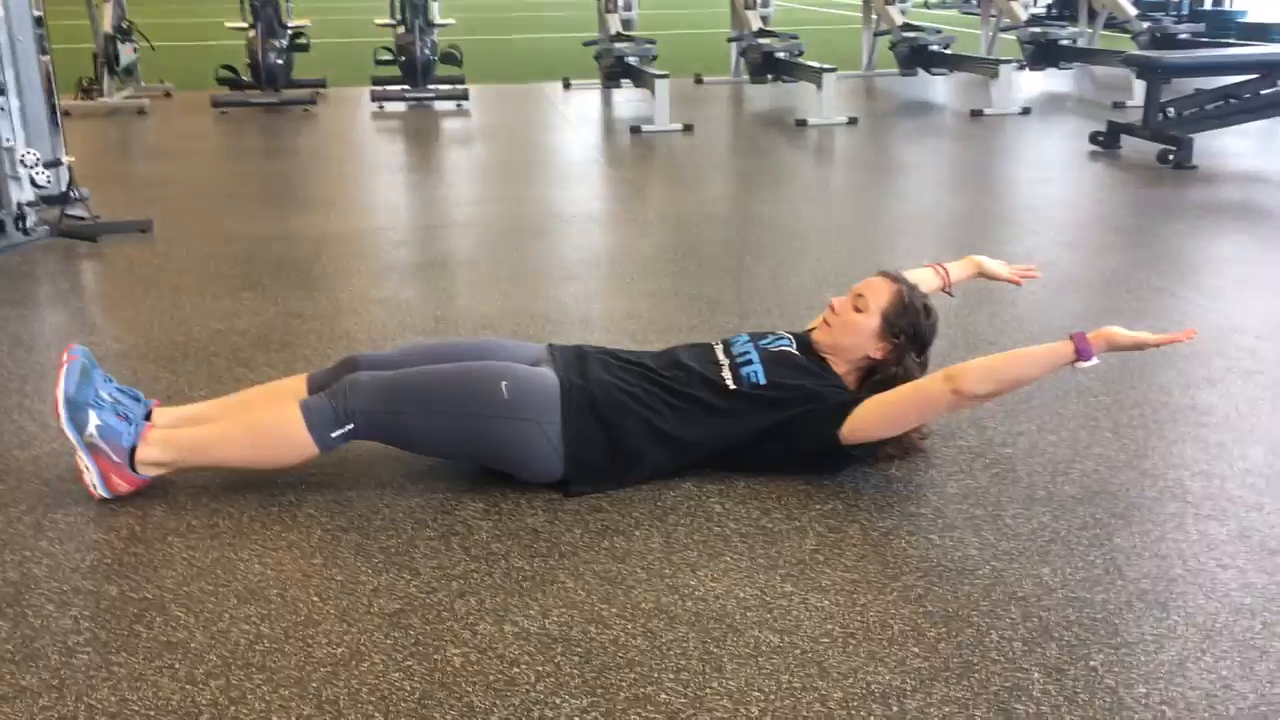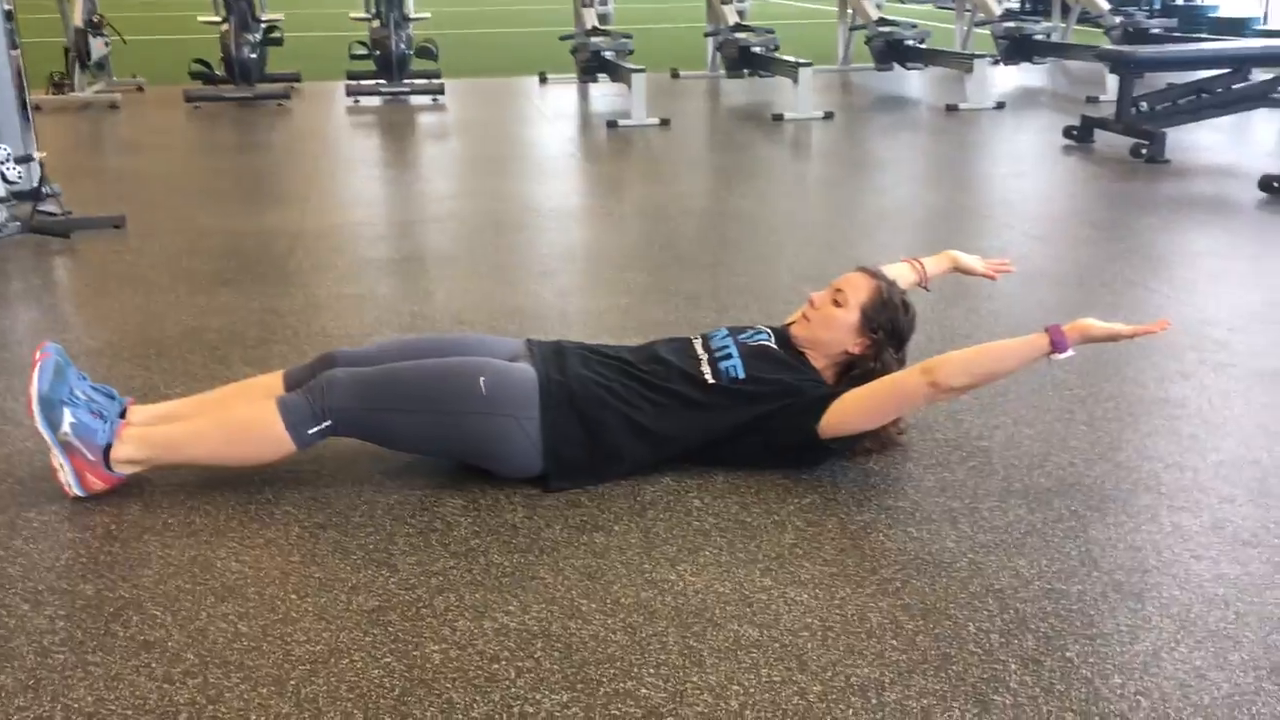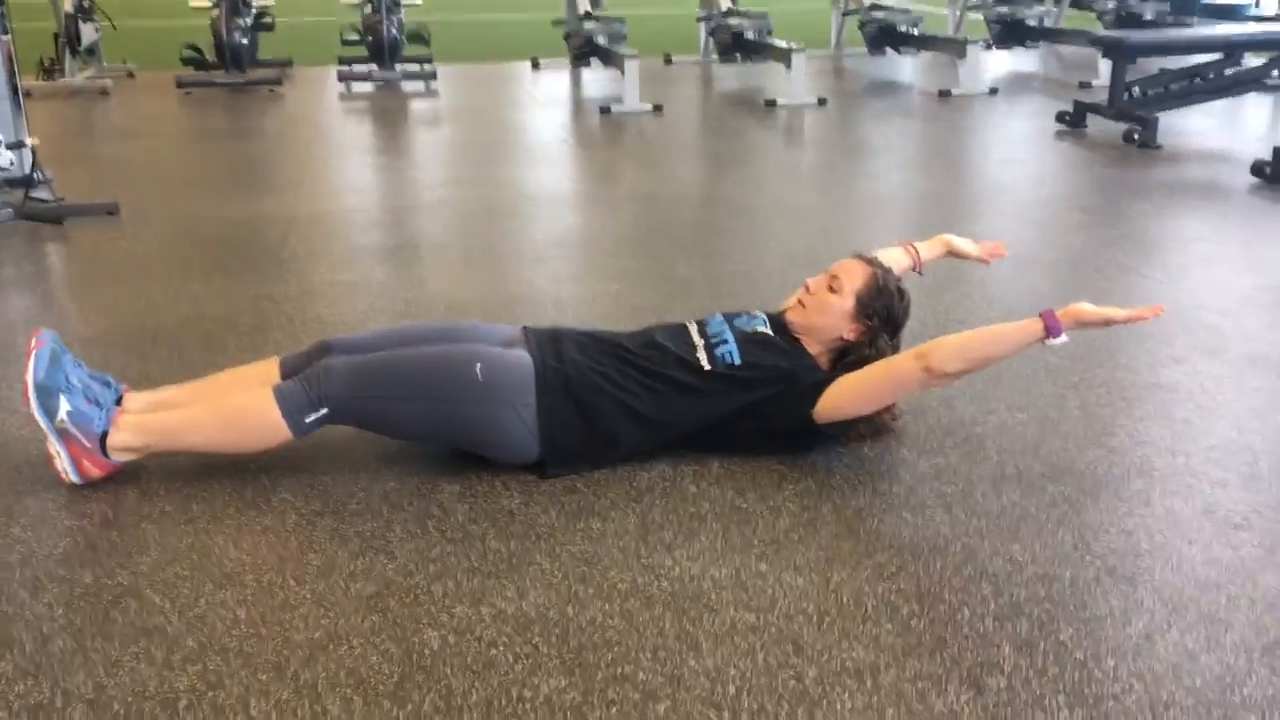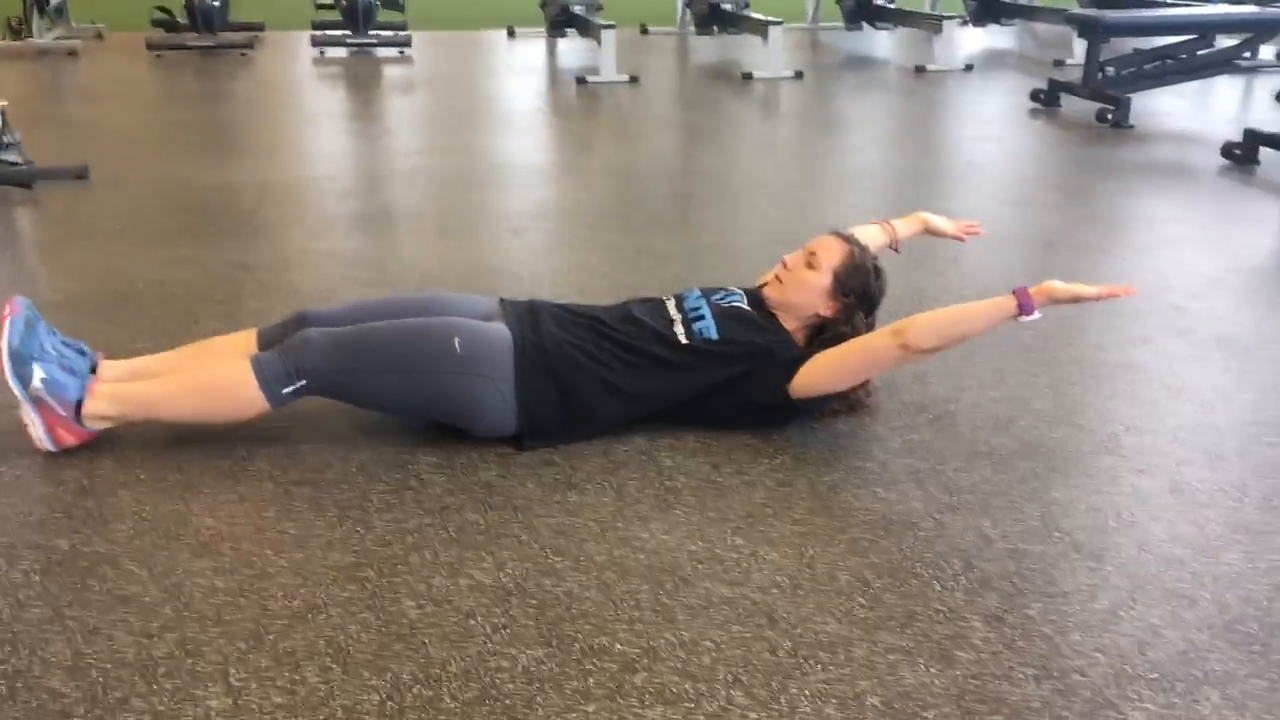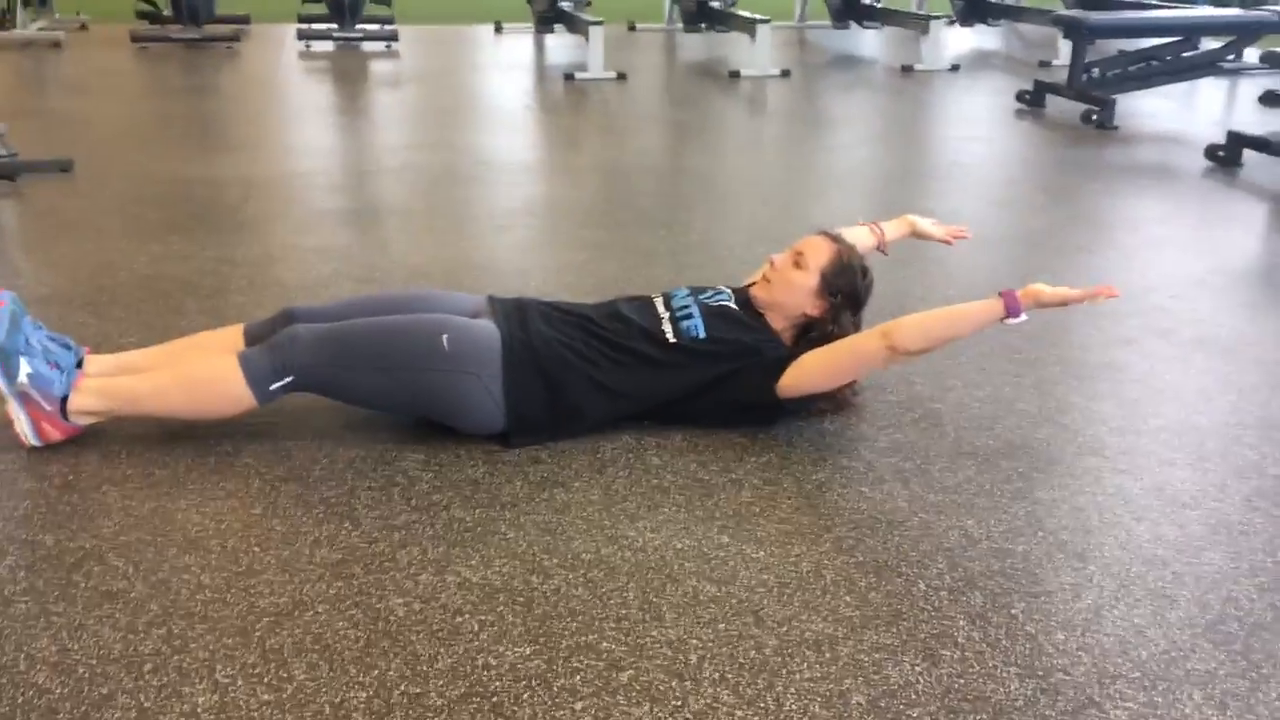
dt=0.2s
person 1, frame 1
left shoulder: (830, 411)
right shoulder: (802, 352)
left elbow: (958, 382)
right elbow: (896, 284)
left wrist: (1091, 344)
right wrist: (968, 263)
left hip: (570, 430)
right hip: (568, 371)
left knee: (355, 406)
right knee: (357, 372)
left ankle: (136, 454)
right ankle: (150, 423)
person 1, frame 2
left shoulder: (808, 407)
right shoulder: (782, 346)
left elbow: (938, 373)
right elbow: (876, 280)
left wrist: (1068, 335)
right wrist: (946, 259)
left hip: (547, 425)
right hip: (549, 367)
left knee: (332, 404)
right knee: (333, 367)
left ankle: (111, 453)
right ankle: (124, 422)
person 1, frame 3
left shoulder: (804, 392)
right shoulder: (778, 329)
left elbow: (930, 362)
right elbow: (870, 265)
left wrist: (1060, 321)
right wrist: (936, 244)
left hip: (544, 413)
right hip: (541, 354)
left knee: (331, 394)
right knee: (330, 355)
left ankle: (108, 441)
right ankle: (122, 407)
person 1, frame 4
left shoulder: (779, 370)
right shoulder: (751, 306)
left elbow: (909, 336)
right elbow: (846, 241)
left wrist: (1033, 298)
right wrist: (911, 222)
left hip: (521, 386)
right hip: (519, 326)
left knee: (306, 364)
right knee: (307, 324)
right ankle: (97, 376)
person 1, frame 5
left shoulder: (766, 368)
right shoulder: (740, 305)
left elbow: (892, 339)
right elbow: (833, 240)
left wrist: (1021, 301)
right wrist: (898, 223)
left hip: (508, 382)
right hip: (508, 323)
left knee: (294, 359)
right knee: (294, 322)
